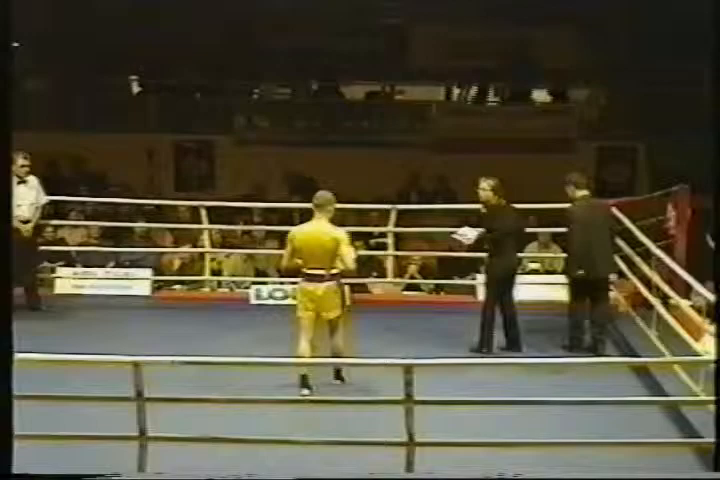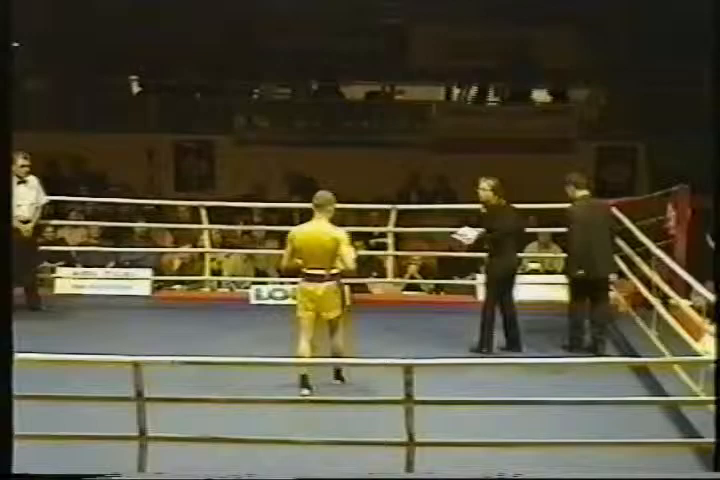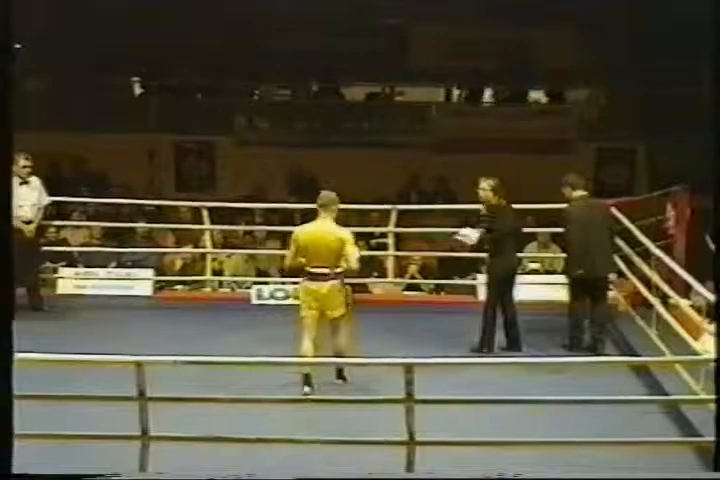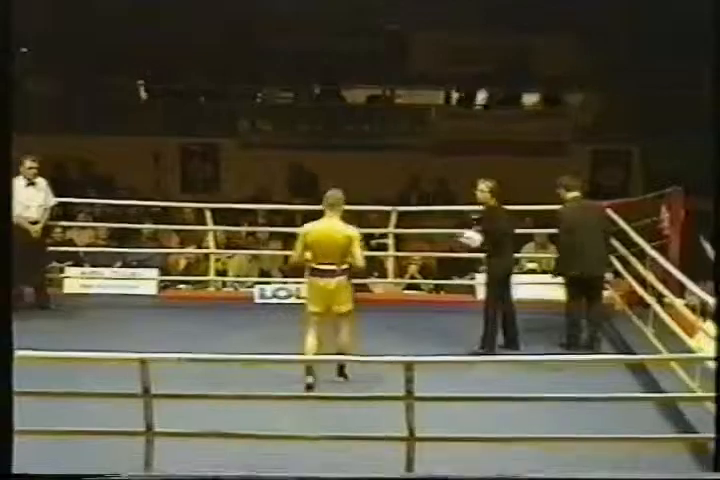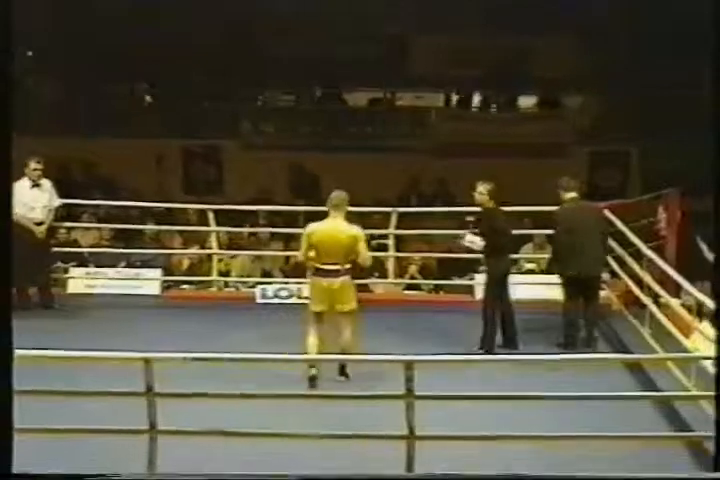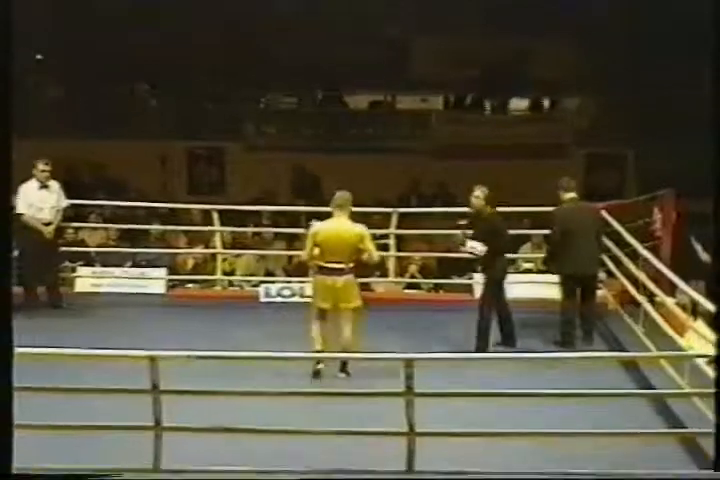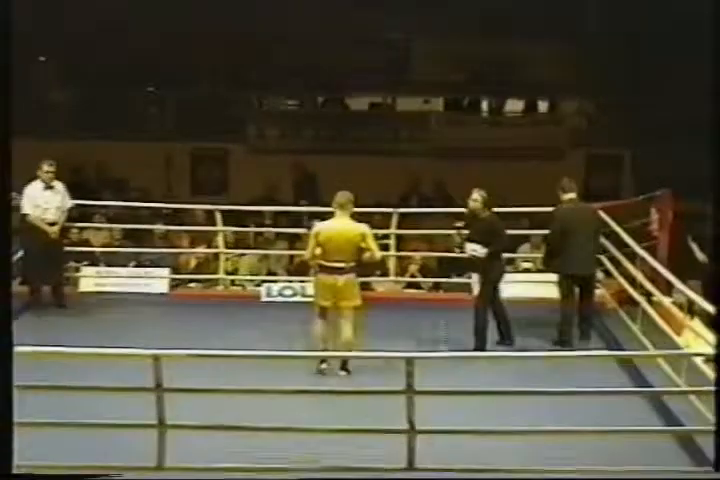
dt=0.1s
person 1, frame 1
left shoulder: (296, 232)
right shoulder: (338, 234)
left elbow: (285, 265)
right elbow: (350, 266)
right wrist: (351, 256)
left hip: (307, 286)
right hip: (330, 286)
left knee: (305, 336)
right knee: (336, 330)
left ankle: (304, 382)
right ankle: (337, 373)
person 1, frame 2
left shoulder: (296, 232)
right shoulder: (338, 233)
left elbow: (285, 265)
right elbow: (350, 266)
right wrist: (351, 256)
left hip: (306, 285)
right hip: (330, 286)
left knee: (305, 336)
right knee: (336, 330)
left ankle: (304, 382)
right ankle: (337, 373)
person 1, frame 3
left shoulder: (300, 231)
right shoulder: (343, 233)
left elbow: (288, 264)
right elbow: (354, 266)
right wrist: (348, 259)
left hip: (310, 285)
right hip: (333, 285)
left knee: (308, 335)
right knee: (339, 329)
left ankle: (307, 381)
right ankle: (339, 372)
person 1, frame 4
left shoulder: (307, 229)
right shoulder: (350, 231)
left elbow: (295, 258)
right elbow: (360, 263)
left hip: (316, 280)
right hip: (340, 281)
left knee: (312, 329)
right knee: (343, 327)
left ankle: (309, 372)
right ankle: (341, 370)
person 1, frame 5
left shoulder: (312, 228)
right shoulder: (354, 231)
left elbow: (301, 257)
right elbow: (366, 261)
left hip: (319, 279)
right hip: (343, 280)
left knee: (315, 324)
right knee: (345, 326)
left ankle: (313, 365)
right ankle: (342, 369)
person 1, frame 6
left shoulder: (317, 228)
right shoulder: (360, 230)
left elbow: (306, 256)
right elbow: (374, 258)
left hip: (323, 277)
right hip: (346, 279)
left knee: (318, 318)
right knee: (346, 324)
left ankle: (319, 359)
right ankle: (343, 367)
person 1, frame 7
left shoulder: (319, 227)
right shoulder: (361, 229)
left elbow: (308, 256)
right elbow: (376, 256)
left hip: (325, 276)
right hip: (347, 277)
left knee: (321, 316)
right knee: (347, 322)
left ankle: (323, 359)
right ankle: (344, 365)
person 2, frame 1
left shoulder: (575, 210)
right shoulder: (604, 207)
left elbow: (575, 241)
right elbow: (611, 235)
left wrist: (574, 266)
right wrist: (606, 257)
left hip: (583, 266)
right hip: (602, 264)
left knee: (578, 304)
right knee: (600, 304)
left ankle: (576, 343)
right ankle: (599, 344)
person 2, frame 2
left shoulder: (575, 210)
right shoulder: (604, 207)
left elbow: (575, 241)
right elbow: (611, 235)
left wrist: (574, 266)
right wrist: (606, 258)
left hip: (583, 266)
right hip: (603, 264)
left knee: (578, 304)
right knee: (600, 304)
left ankle: (576, 343)
right ankle: (599, 344)
person 2, frame 3
left shoulder: (572, 210)
right shoulder: (603, 207)
left elbow: (573, 240)
right elbow: (610, 235)
left wrist: (573, 266)
right wrist: (607, 257)
left hip: (581, 265)
right hip: (602, 264)
left knee: (578, 303)
right knee: (599, 303)
left ankle: (576, 342)
right ankle: (598, 343)
person 2, frame 4
left shoulder: (565, 211)
right shoulder: (597, 208)
left elbow: (564, 242)
right elbow: (606, 235)
left wrist: (561, 266)
right wrist: (603, 257)
left hip: (576, 265)
right hip: (597, 263)
left knee: (575, 302)
right knee: (595, 302)
left ankle: (574, 341)
right ankle: (594, 340)
person 2, frame 5
left shoulder: (562, 212)
right shoulder: (595, 209)
left elbow: (559, 241)
right elbow: (604, 235)
left wrist: (555, 263)
right wrist: (601, 257)
left hip: (572, 265)
right hip: (594, 263)
left knee: (572, 302)
right knee: (591, 301)
left ankle: (571, 340)
right ankle: (590, 339)
person 2, frame 6
left shoulder: (560, 212)
right shoulder: (593, 209)
left elbow: (555, 240)
right elbow: (599, 235)
left wrist: (550, 261)
left hip: (569, 264)
right hip: (590, 263)
left knee: (569, 301)
right knee: (589, 299)
left ankle: (568, 339)
right ankle: (588, 335)
person 2, frame 7
left shoulder: (559, 212)
right shoulder: (591, 210)
left elbow: (553, 239)
right elbow: (597, 235)
left wrist: (548, 259)
left hip: (567, 263)
right hip: (588, 262)
left knee: (567, 300)
right knee: (586, 298)
left ankle: (565, 338)
right ankle: (585, 333)
person 3, frame 1
left shoulder: (492, 210)
right shoulder: (508, 208)
left elbow: (498, 234)
right elbow: (519, 229)
left hip: (498, 261)
right hip: (511, 259)
left knee: (490, 302)
right knee: (506, 301)
person 3, frame 2
left shoulder: (492, 210)
right shoulder: (508, 208)
left elbow: (498, 234)
right elbow: (519, 229)
left hip: (499, 261)
right hip: (511, 259)
left knee: (490, 302)
right knee: (507, 301)
person 3, frame 3
left shoulder: (493, 210)
right shoulder: (506, 208)
left elbow: (499, 234)
right elbow: (517, 230)
left hip: (499, 261)
right hip: (510, 259)
left knee: (491, 302)
right knee: (506, 301)
person 3, frame 4
left shoulder: (492, 211)
right shoulder: (497, 210)
left elbow: (501, 235)
left wrist: (481, 240)
right wrist: (483, 233)
left hip: (498, 261)
right hip: (506, 259)
left knee: (492, 303)
right knee: (505, 300)
person 3, frame 5
left shoulder: (495, 214)
right shoulder: (486, 213)
left elbow: (505, 240)
left wrist: (483, 243)
right wrist: (475, 239)
left hip: (498, 262)
right hip: (498, 262)
left knee: (490, 303)
right knee: (503, 301)
right ankle: (510, 341)
person 3, frame 6
left shoulder: (492, 218)
right shoulder: (476, 216)
left elbow: (504, 242)
left wrist: (486, 249)
right wrist: (471, 243)
left hip: (494, 264)
right hip: (489, 264)
left knee: (485, 304)
right knee: (499, 300)
left ankle: (481, 346)
right ankle: (509, 338)
person 3, frame 7
left shoulder: (492, 220)
right shoulder: (470, 218)
left elbow: (502, 243)
left wrist: (488, 251)
right wrist: (466, 245)
left hip: (492, 267)
right hip: (480, 267)
left knee: (481, 305)
right knee: (494, 301)
left ankle: (480, 346)
right ankle: (507, 337)
person 4, frame 1
left shoulder: (34, 181)
right shoulder: (11, 183)
left elbow: (39, 205)
left wrist: (32, 224)
right wrist: (20, 226)
left hip: (29, 226)
right hip: (14, 228)
left knee: (30, 264)
right knee: (13, 265)
left ankle: (33, 300)
person 4, frame 2
left shoulder: (34, 181)
right shoulder: (10, 183)
left elbow: (39, 205)
left wrist: (32, 224)
right wrist: (19, 226)
left hip: (29, 226)
right hip: (13, 227)
left knee: (30, 264)
right knee: (13, 265)
left ankle: (33, 300)
person 4, frame 3
left shoulder: (36, 182)
right shoulder: (10, 185)
left elbow: (42, 206)
right elbow: (11, 215)
left wrist: (34, 224)
right wrist: (22, 227)
left hip: (31, 227)
right hip: (14, 228)
left knee: (33, 264)
right knee: (14, 265)
left ankle: (36, 300)
person 4, frame 4
left shoulder: (43, 183)
right shoulder: (15, 185)
left elbow: (48, 206)
right elbow: (13, 215)
left wrist: (41, 225)
right wrist: (29, 227)
left hip: (37, 227)
right hip: (19, 228)
left knee: (39, 264)
right knee: (18, 266)
left ankle: (42, 299)
right ankle: (17, 299)
person 4, frame 5
left shoulder: (47, 185)
right shoulder: (17, 187)
left elbow: (53, 208)
right elbow: (15, 215)
left wrist: (45, 225)
right wrist: (33, 228)
left hip: (42, 228)
right hip: (23, 229)
left knee: (44, 264)
right knee: (22, 266)
left ankle: (47, 298)
right ankle: (22, 299)
person 4, frame 6
left shoulder: (55, 186)
right shoulder: (25, 188)
left elbow: (60, 208)
right elbow: (23, 215)
left wrist: (53, 226)
right wrist: (42, 228)
left hip: (50, 228)
right hip: (31, 229)
left knee: (51, 264)
right knee: (30, 265)
left ankle: (54, 298)
right ankle: (30, 298)
person 4, frame 7
left shoulder: (60, 187)
right shoulder: (30, 189)
left elbow: (65, 209)
right elbow: (28, 216)
left wrist: (58, 226)
right wrist: (46, 228)
left hip: (55, 228)
right hip: (36, 230)
left knee: (56, 263)
right knee: (35, 265)
left ankle: (59, 297)
right ankle: (35, 297)
